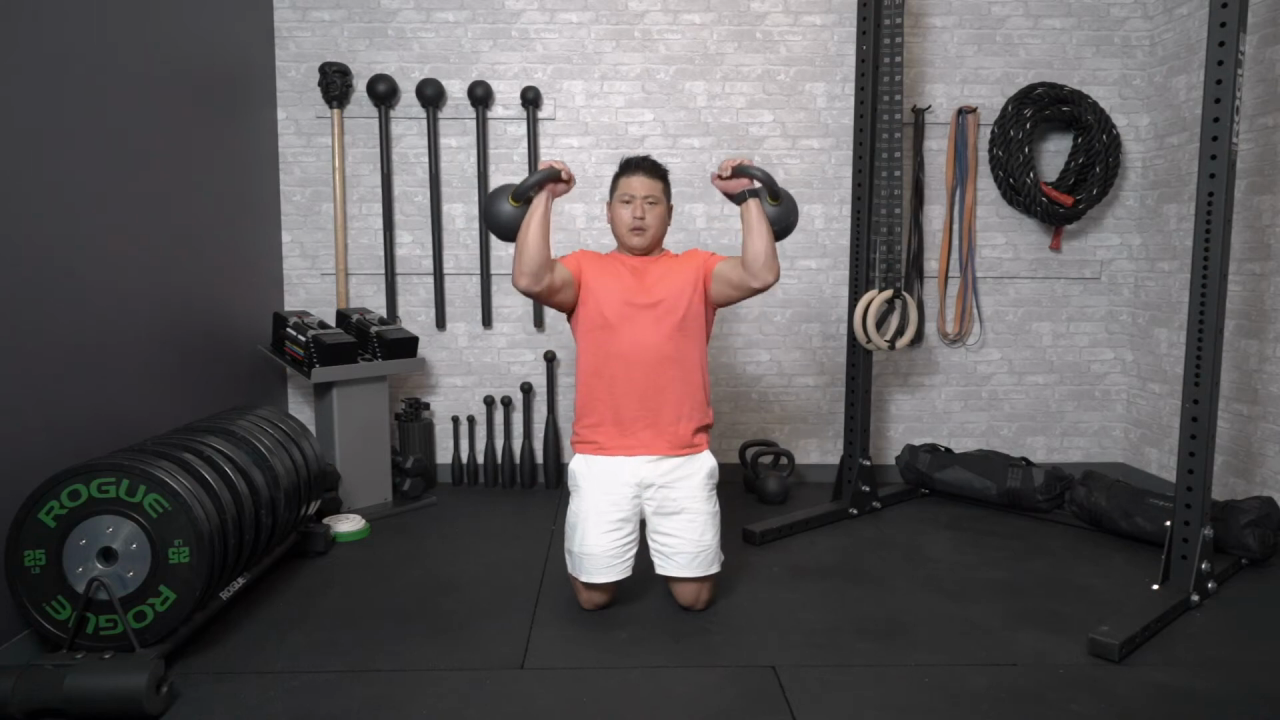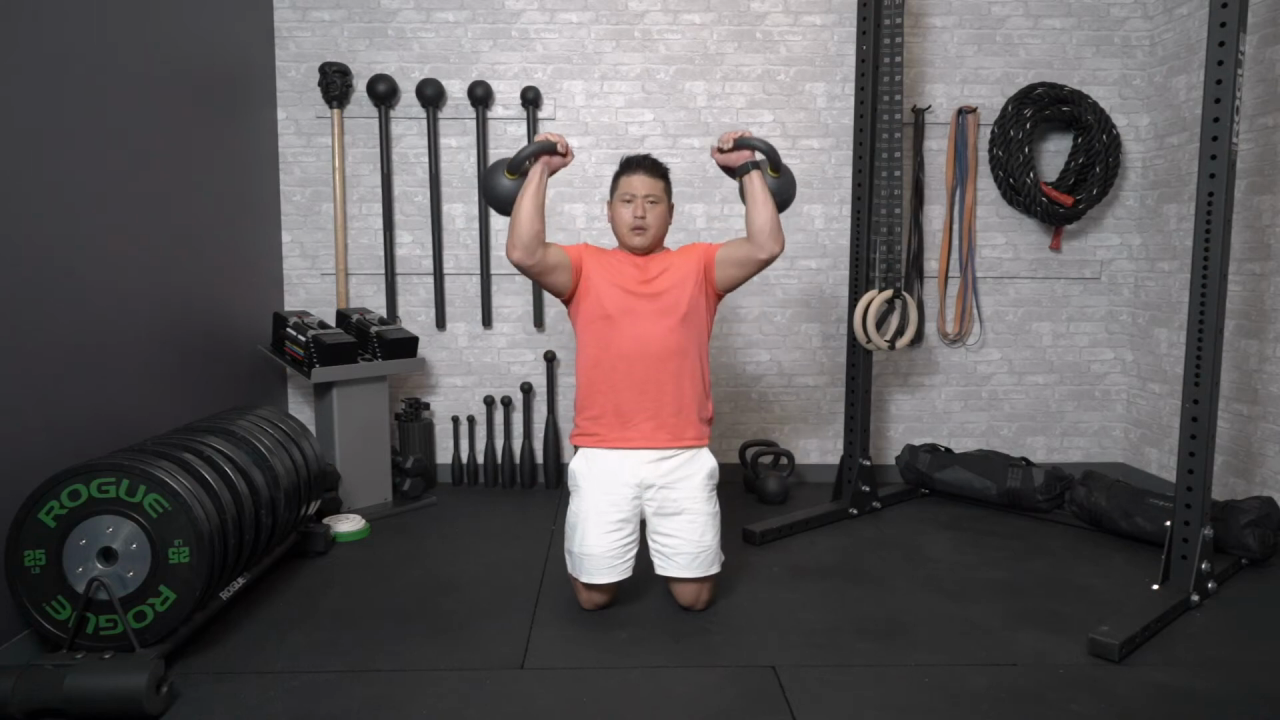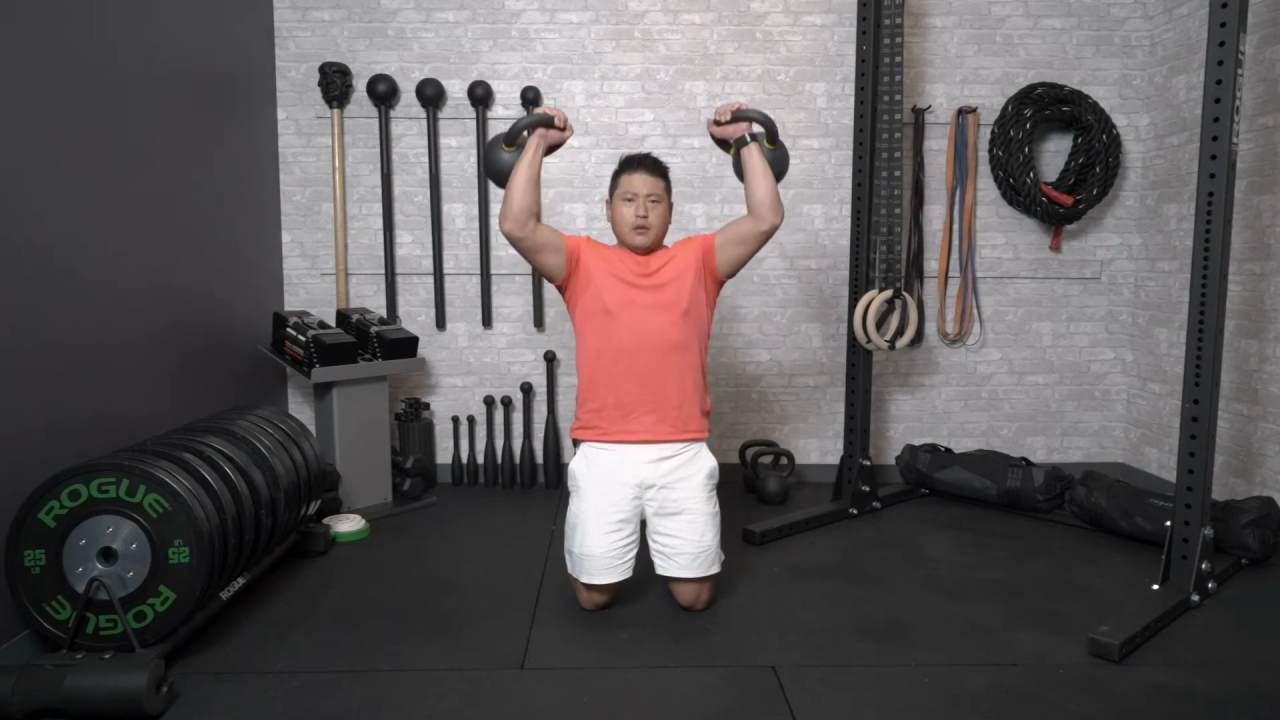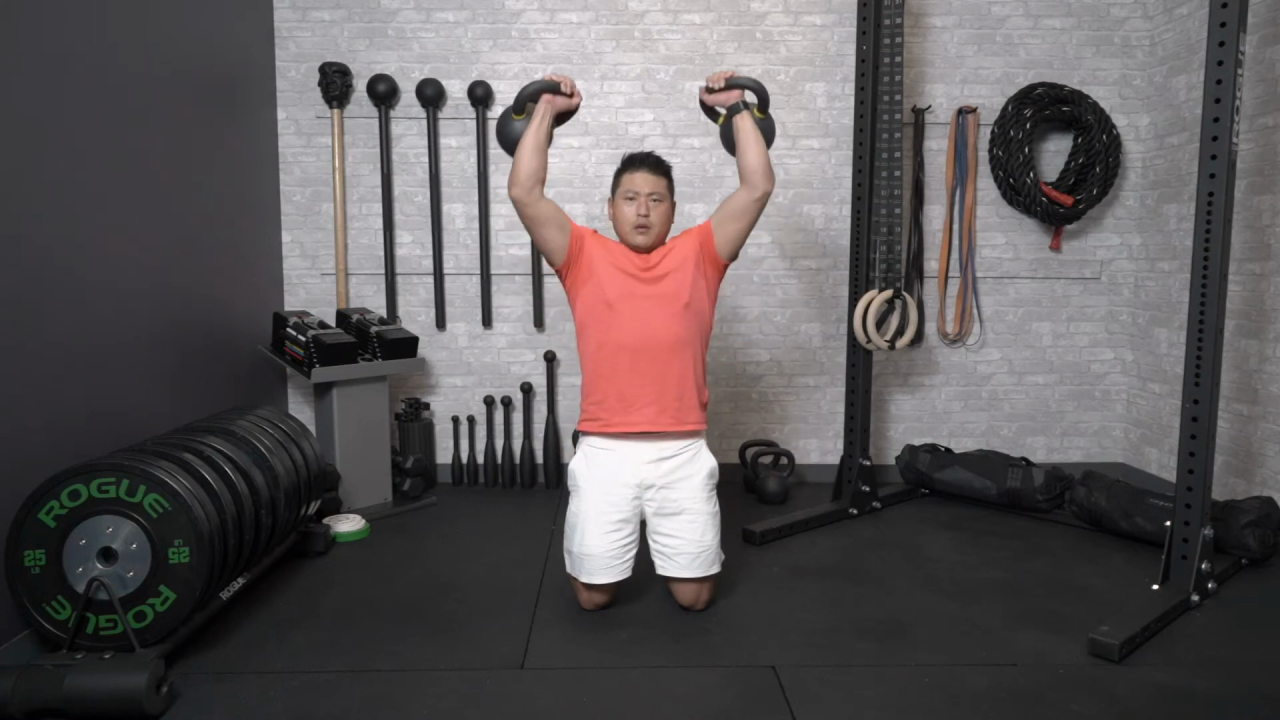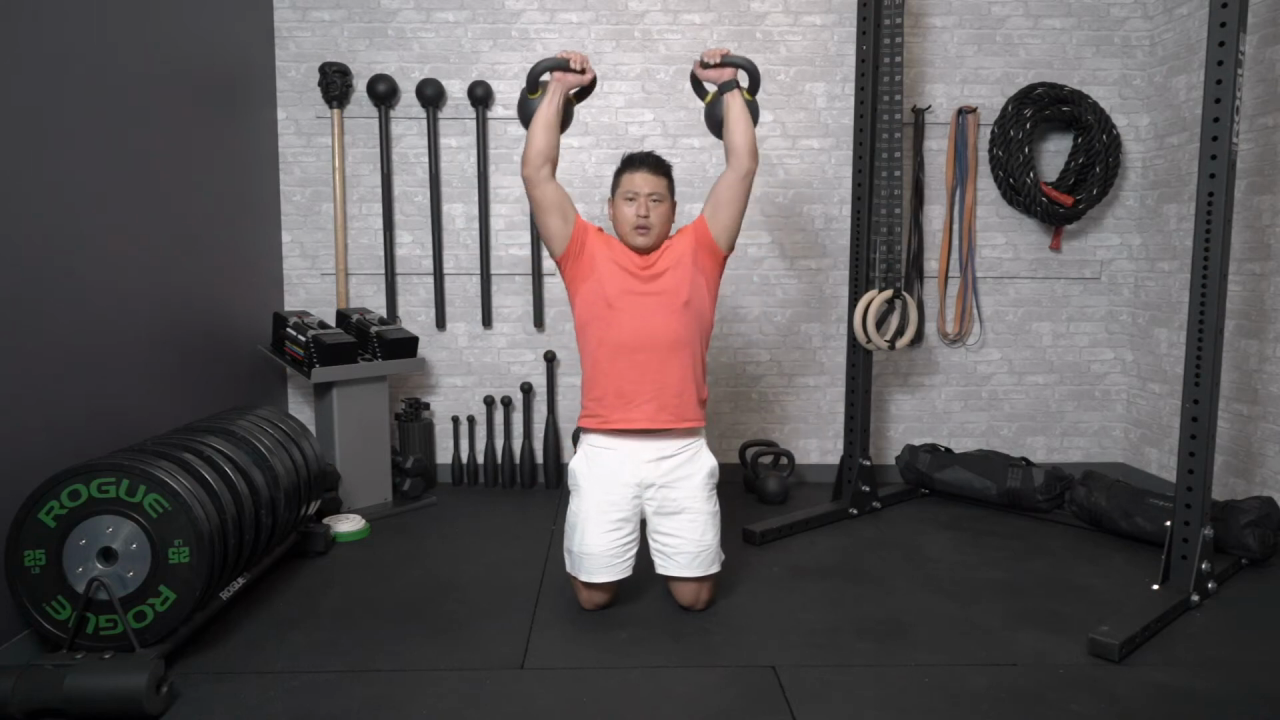
dt=0.3s
person 1, frame 1
left shoulder: (696, 269)
right shoulder: (585, 270)
left elbow: (761, 275)
right elbow: (529, 279)
left wrist: (746, 196)
right wrist: (543, 197)
left hip: (682, 459)
right hip: (602, 459)
left knee: (694, 593)
right knee: (594, 593)
left ankle: (666, 545)
right ankle: (606, 550)
person 1, frame 2
left shoulder: (697, 265)
right shoulder: (585, 266)
left elbow: (766, 247)
right elbow: (523, 253)
left wrist: (749, 169)
right wrist: (539, 170)
left hip: (682, 457)
right hip: (604, 456)
left knee: (694, 594)
right knee: (594, 593)
left ankle: (665, 544)
right ankle: (612, 546)
person 1, frame 3
left shoulder: (697, 261)
right shoulder: (584, 263)
left elbow: (767, 218)
right elbow: (516, 225)
left wrist: (744, 140)
right wrist: (537, 142)
left hip: (682, 454)
right hip: (604, 453)
left knee: (695, 593)
right knee: (594, 593)
left ankle: (668, 546)
right ankle: (595, 552)
person 1, frame 4
left shoulder: (698, 255)
right shoulder: (585, 257)
left elbow: (758, 186)
right elbow: (523, 191)
left wrist: (735, 108)
right wrist: (546, 110)
left hip: (682, 452)
right hip: (605, 451)
left knee: (694, 593)
right knee: (594, 593)
left ankle: (666, 540)
right ankle: (614, 541)
person 1, frame 5
left shoulder: (697, 254)
right shoulder: (586, 255)
left elbow: (741, 166)
right elbow: (537, 171)
left wrist: (728, 86)
right wrist: (558, 88)
left hip: (682, 450)
right hip: (606, 449)
left knee: (695, 593)
right knee: (594, 593)
left ankle: (667, 539)
right ankle: (615, 544)
